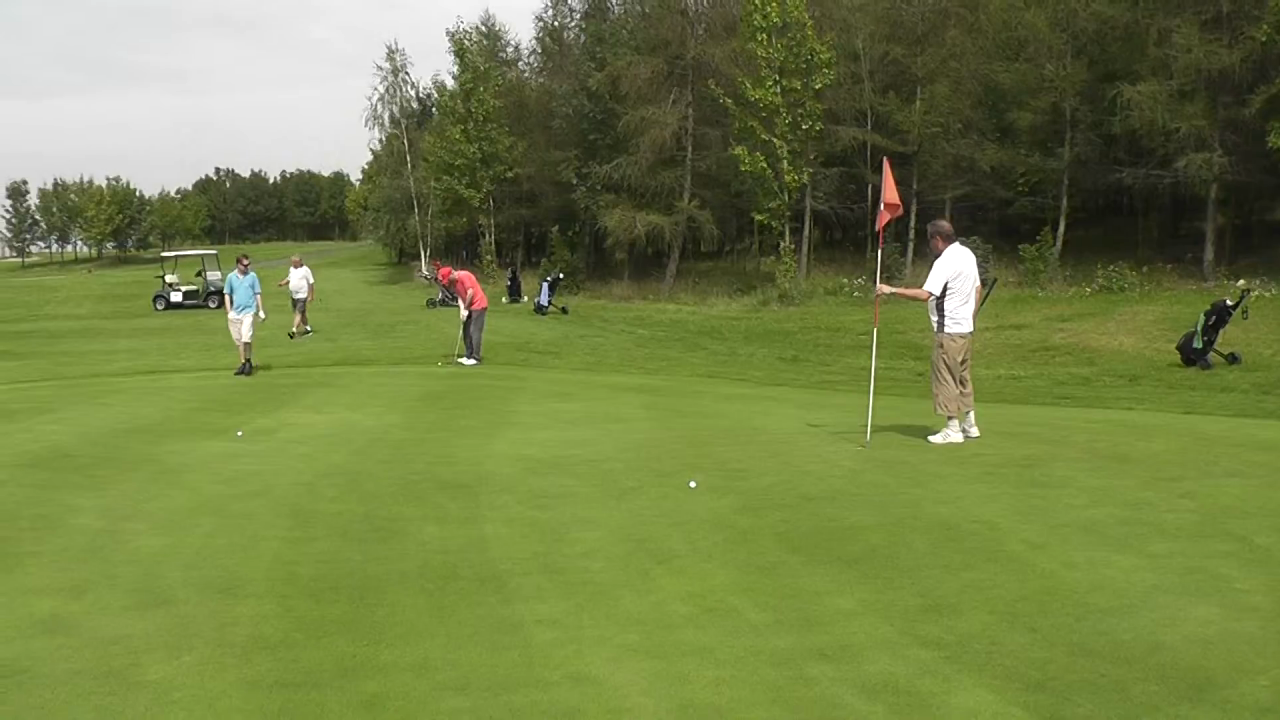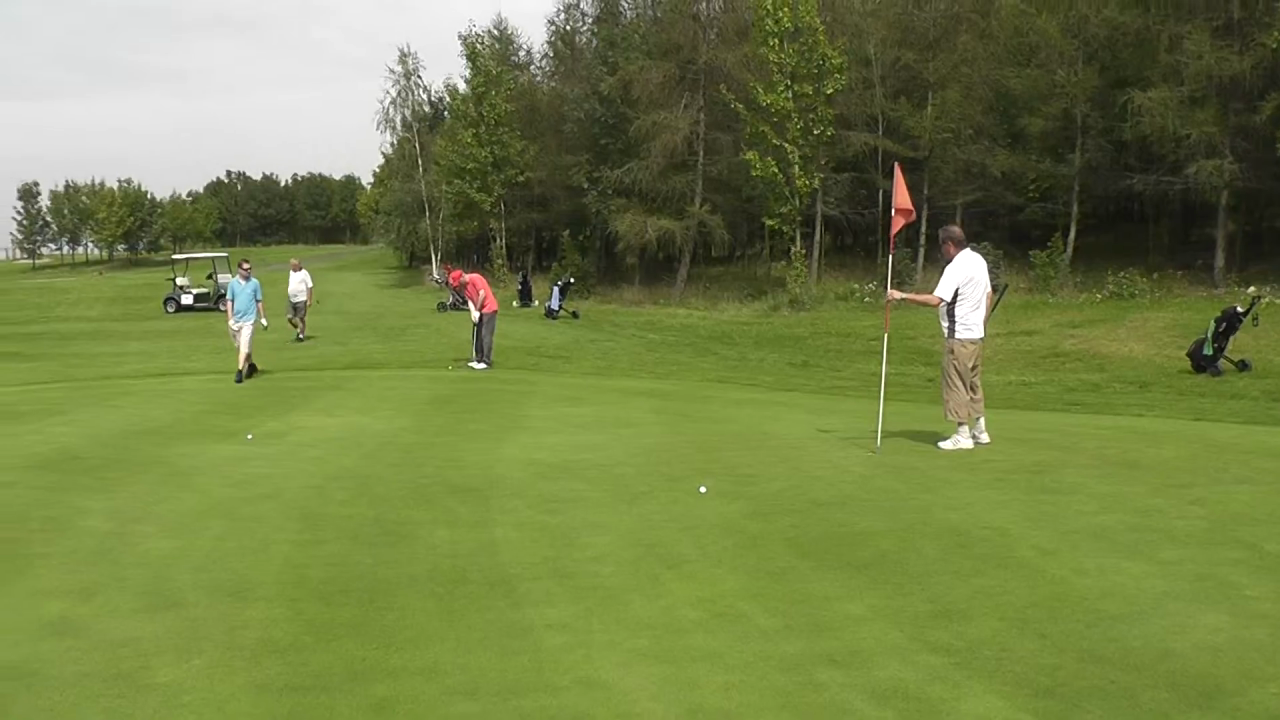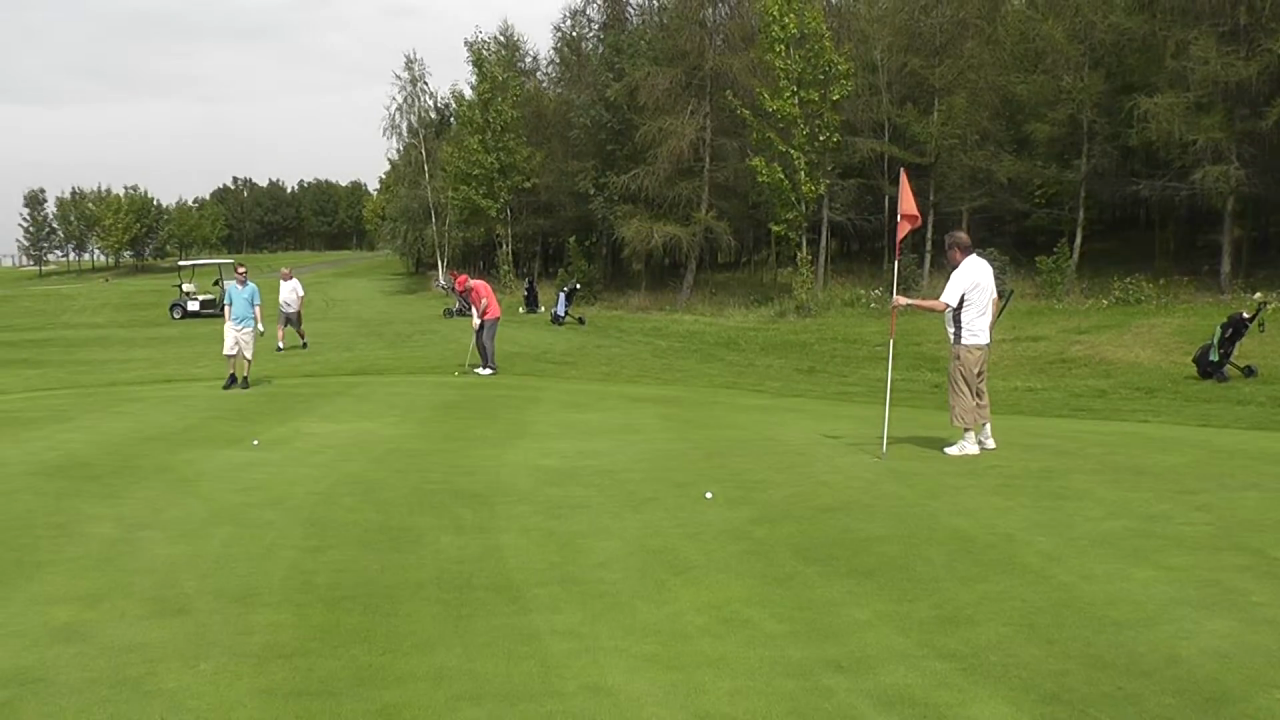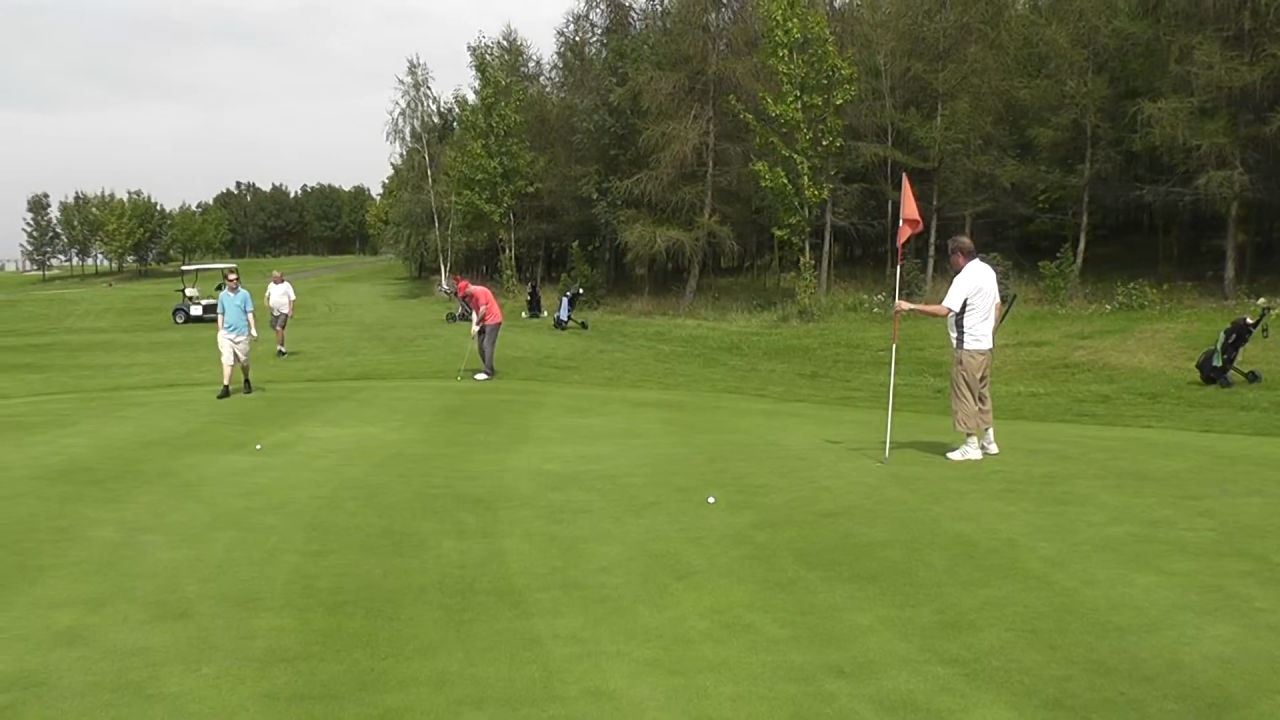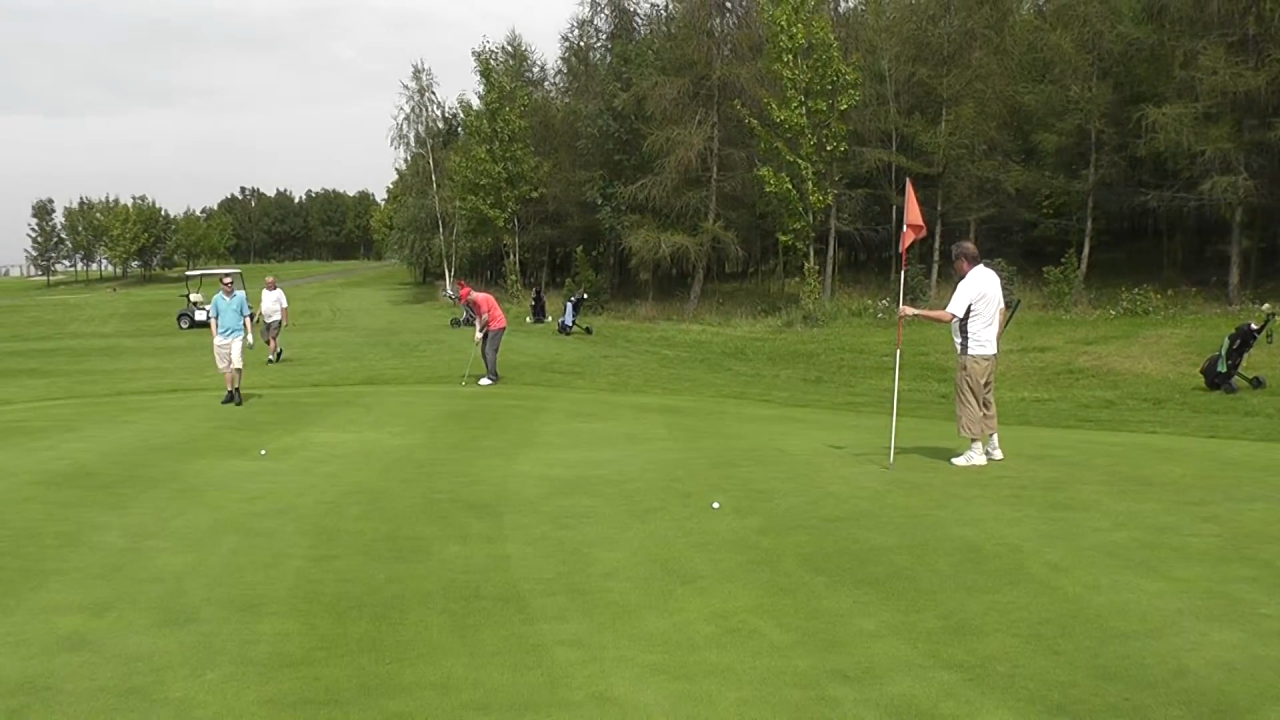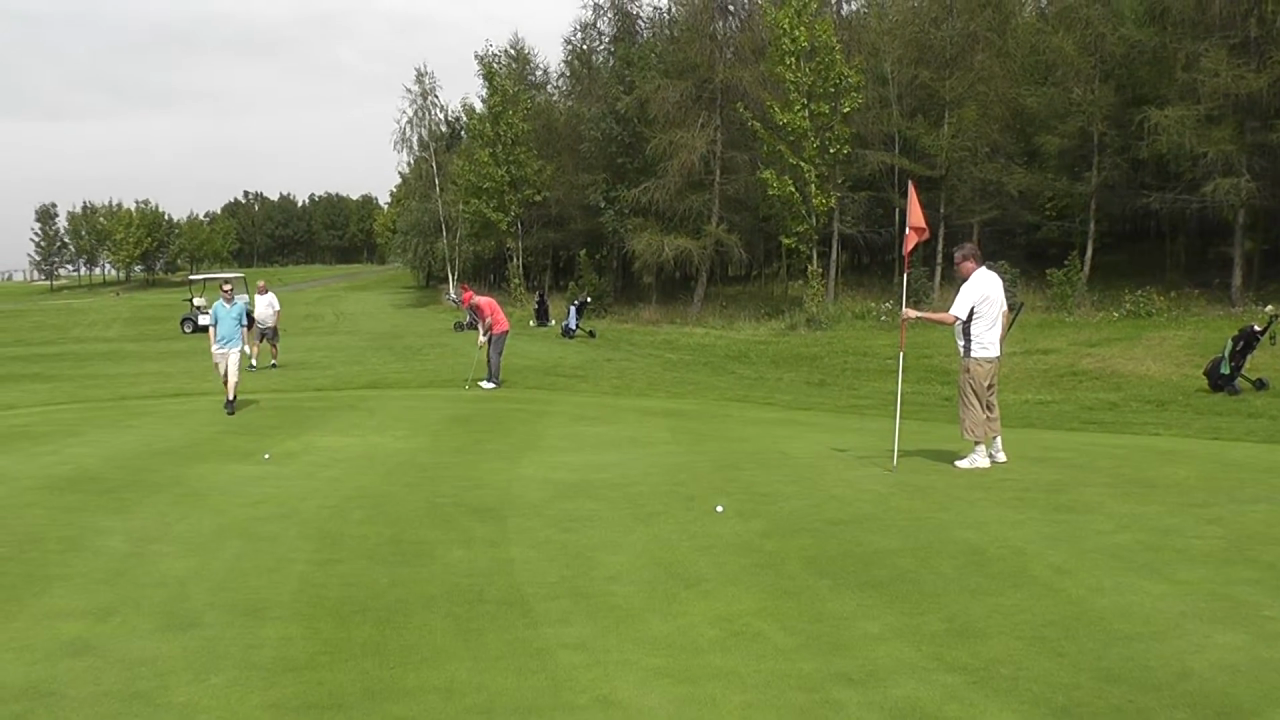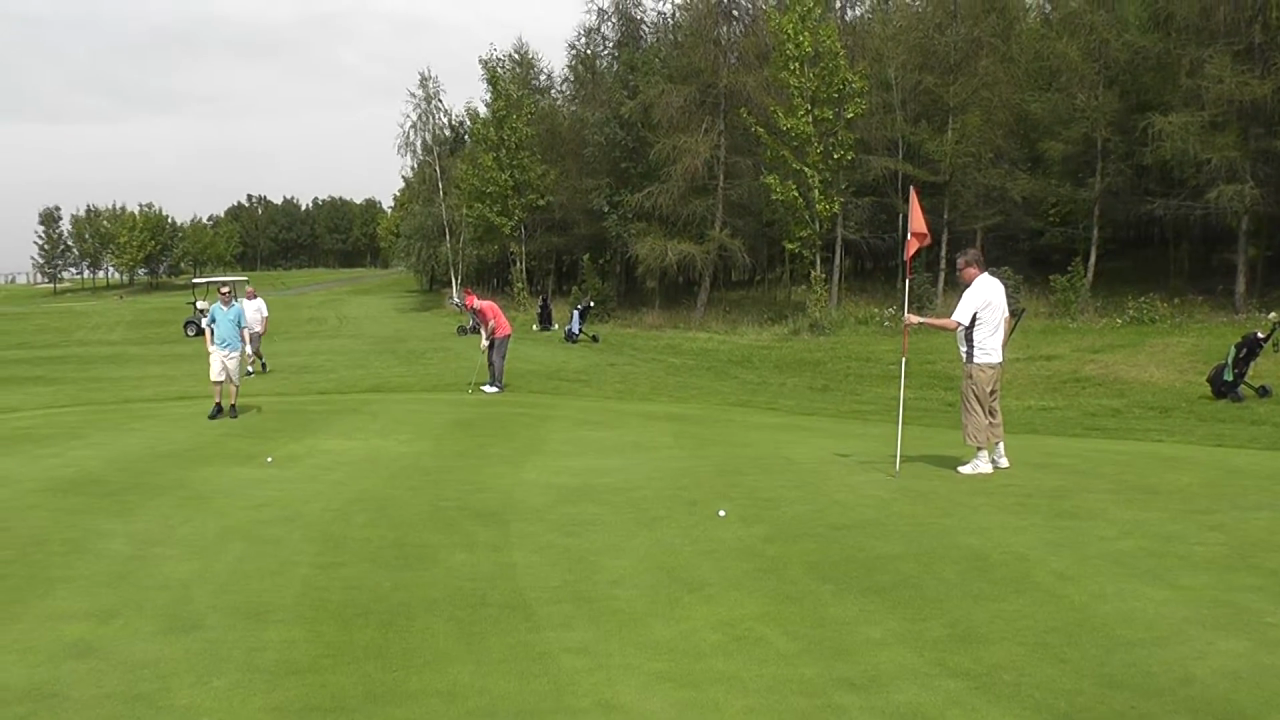
dt=0.3s
person 1, frame 1
left shoulder: (945, 262)
right shoulder: (967, 254)
left elbow: (924, 294)
right elbow: (977, 289)
left wrist: (892, 290)
left hip: (949, 330)
right hip: (965, 327)
left knee: (946, 378)
right knee: (962, 376)
left ankle: (953, 429)
right ankle: (969, 424)
person 1, frame 2
left shoulder: (956, 267)
right shoulder: (978, 260)
left elbow: (935, 300)
right elbow: (988, 294)
left wrist: (903, 296)
left hip: (959, 336)
right hip: (976, 333)
left knee: (956, 384)
right knee: (972, 382)
left ankle: (963, 435)
right ankle: (979, 430)
person 1, frame 3
left shoulder: (962, 273)
right shoulder: (984, 266)
left elbow: (941, 305)
right elbow: (994, 300)
left wrist: (909, 302)
left hip: (965, 342)
right hip: (982, 339)
left knee: (963, 390)
right knee: (979, 388)
left ankle: (969, 440)
right ankle: (985, 436)
person 1, frame 4
left shoulder: (965, 278)
right shoulder: (987, 271)
left elbow: (944, 310)
right elbow: (996, 304)
left wrist: (911, 307)
left hip: (968, 346)
right hip: (984, 344)
left knee: (965, 395)
right knee: (981, 393)
left ankle: (972, 446)
right ankle: (988, 441)
person 1, frame 5
left shoulder: (969, 284)
right shoulder: (992, 276)
left elbow: (948, 316)
right elbow: (1001, 310)
left wrist: (915, 312)
left hip: (972, 352)
right hip: (989, 349)
left knee: (969, 400)
right knee: (986, 398)
left ankle: (976, 451)
right ankle: (993, 446)
person 1, frame 6
left shoulder: (972, 286)
right shoulder: (994, 278)
left elbow: (950, 318)
right elbow: (1004, 312)
left wrist: (917, 314)
left hip: (975, 354)
right hip: (992, 352)
left knee: (972, 403)
right knee: (989, 401)
left ankle: (979, 454)
right ankle: (996, 449)
person 1, frame 7
left shoulder: (975, 292)
right shoulder: (996, 285)
left elbow: (953, 324)
right elbow: (1005, 319)
left wrist: (920, 320)
left hip: (978, 360)
right hip: (994, 358)
left knee: (975, 409)
right knee: (992, 407)
left ankle: (982, 460)
right ankle: (999, 455)
